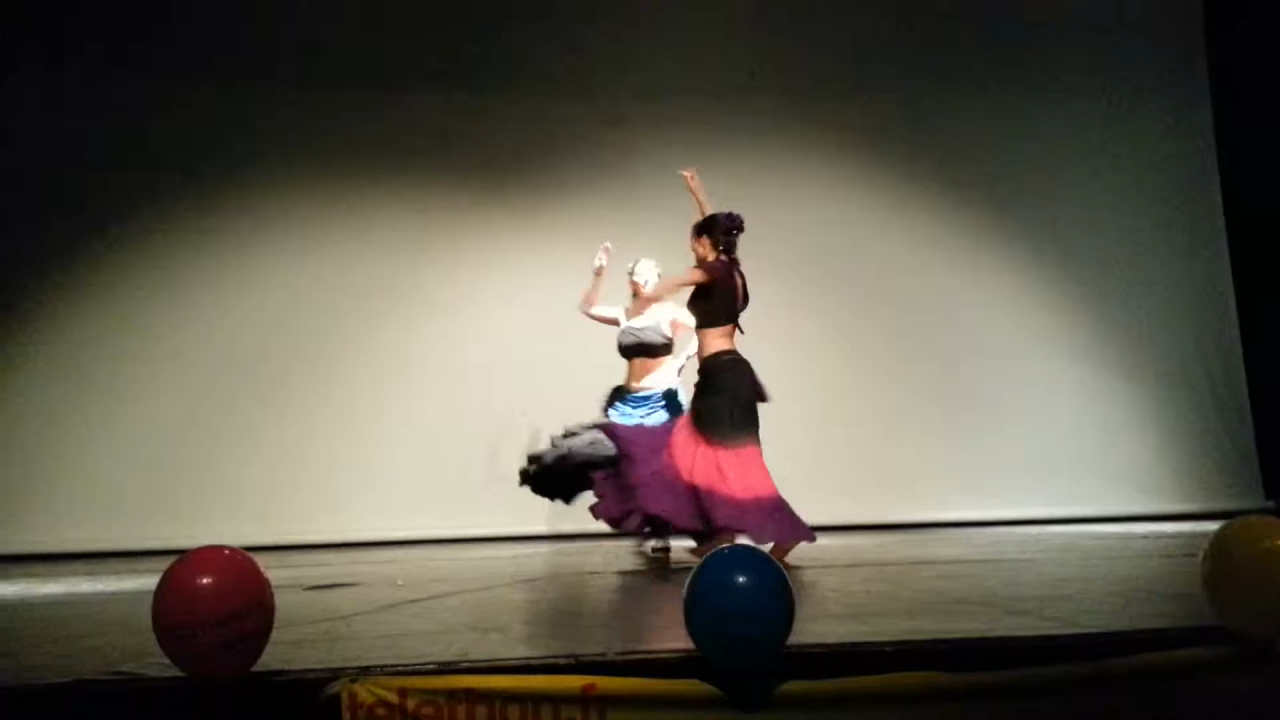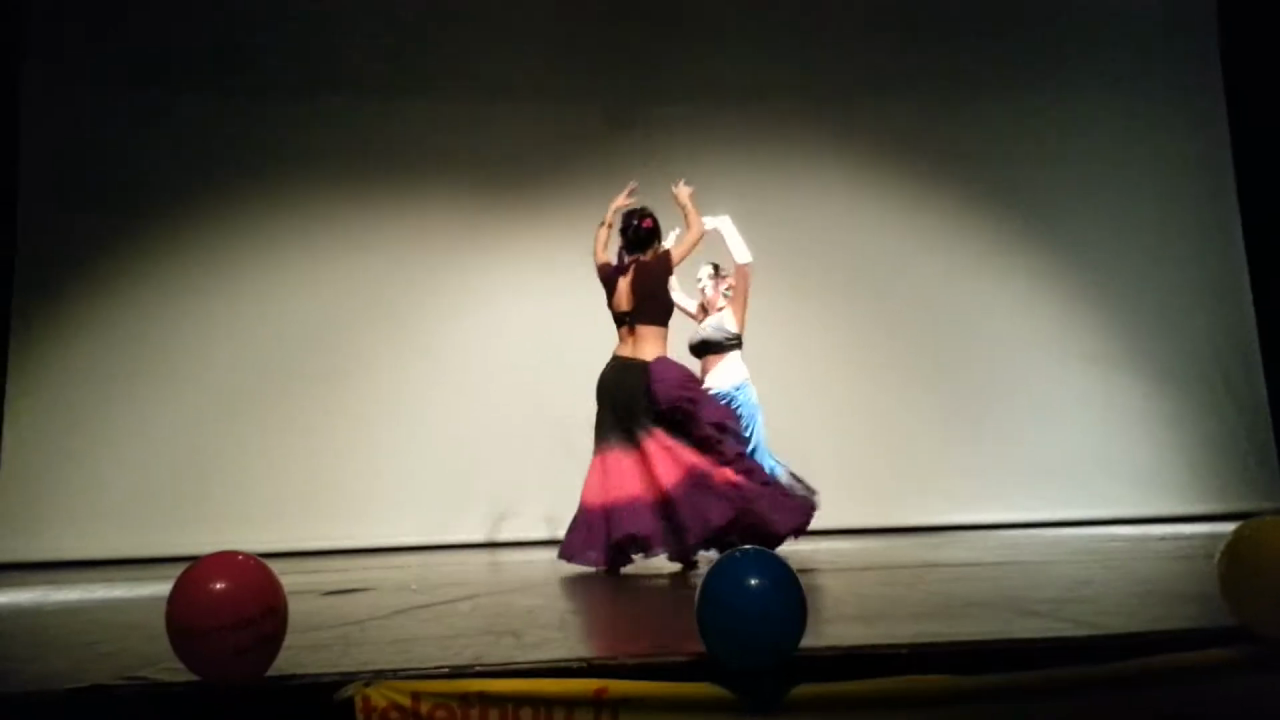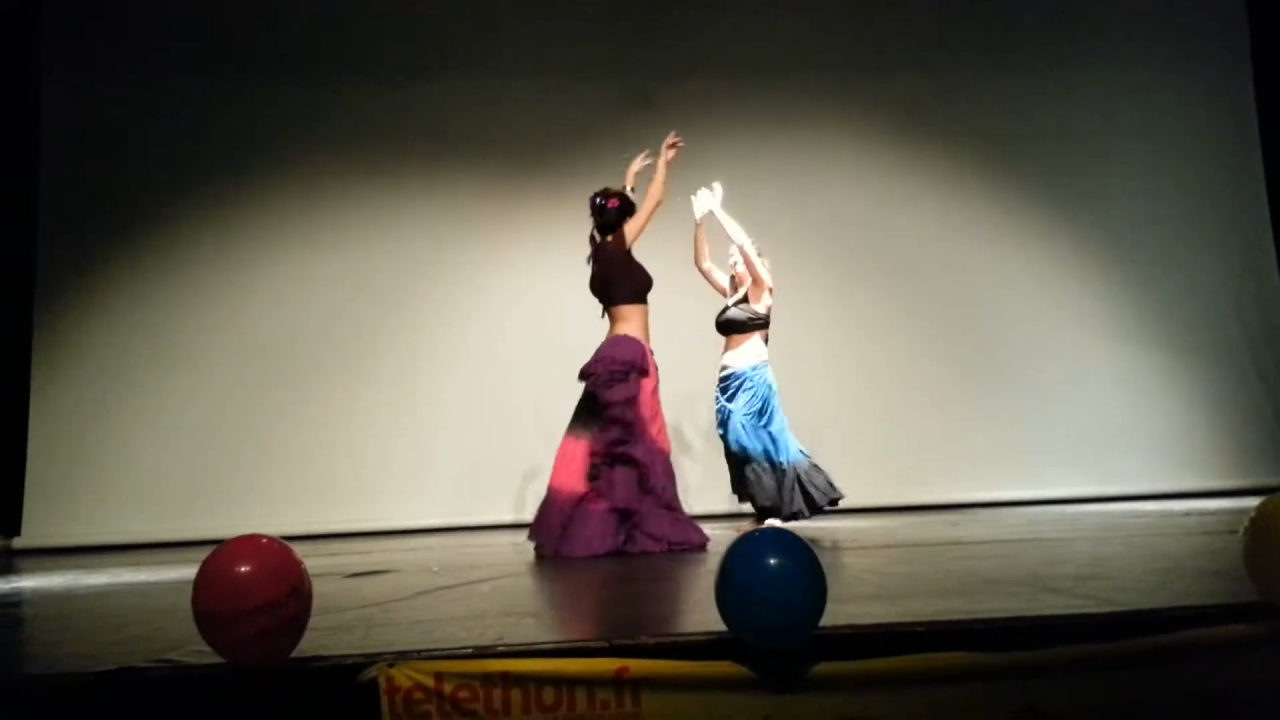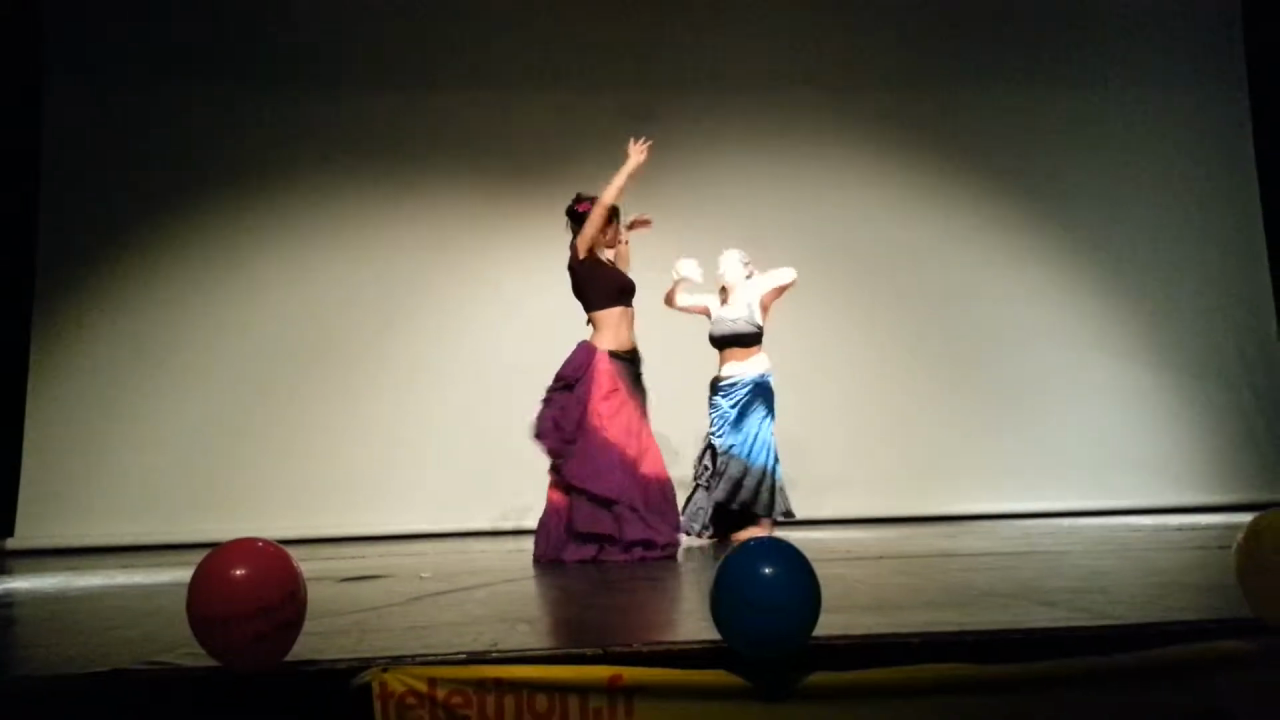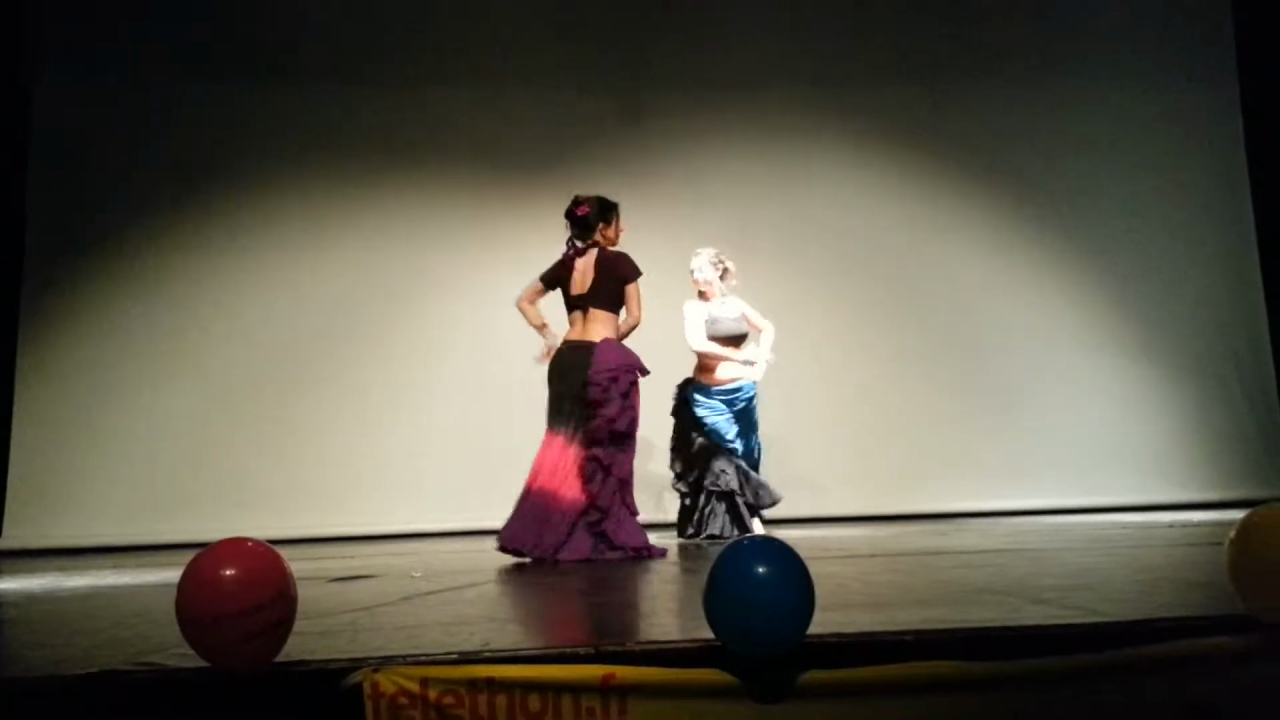
dt=0.7s
person 1, frame 1
left shoulder: (715, 270)
right shoulder: (730, 269)
left elbow: (674, 282)
right elbow: (712, 228)
right wrist: (698, 193)
left hip: (723, 373)
right hip: (719, 373)
left knee: (730, 458)
right knee: (700, 453)
left ankle: (782, 534)
right ankle: (722, 534)
person 1, frame 2
left shoulder: (613, 272)
right shoulder: (655, 270)
left elbow: (599, 254)
right elbow: (697, 232)
left wrist: (611, 213)
right wrist: (685, 200)
left hip: (616, 376)
right hip: (652, 378)
left knee: (616, 464)
right knee: (684, 451)
left ankle: (604, 550)
person 1, frame 3
left shoulder: (604, 253)
right shoulder: (614, 252)
left elbow: (617, 218)
right elbow: (653, 202)
left wrist: (630, 177)
right wrist: (663, 161)
left hip: (615, 356)
right hip: (627, 356)
left knee: (607, 446)
right knee: (630, 445)
left ankle: (590, 532)
right ankle: (646, 534)
person 1, frame 4
left shoulder: (601, 264)
right shoulder: (581, 258)
right elbow: (599, 205)
left wrist: (626, 233)
right wrist: (632, 165)
left hip: (626, 365)
right hip: (601, 365)
left knee: (627, 451)
right knee: (604, 451)
left ankle: (613, 538)
right ankle: (594, 540)
person 1, frame 5
left shoulder: (565, 264)
right shoulder: (619, 262)
left elbow: (524, 301)
right elbow: (633, 318)
left wrist: (548, 336)
left hip: (568, 358)
right hip: (604, 359)
left knee: (568, 448)
right knee: (603, 447)
left ankle: (555, 537)
right ankle: (593, 539)
person 2, frame 1
left shoulder: (671, 312)
right shoulder: (626, 315)
left elbow: (696, 338)
right elbow: (587, 308)
left wrist: (678, 361)
right wrist: (598, 274)
left hip: (661, 402)
right hip: (628, 403)
left knee: (661, 463)
left ankle: (662, 534)
person 2, frame 2
left shoulder: (733, 311)
right shoulder: (703, 316)
left elbow: (743, 263)
right elbow: (677, 296)
left wrist: (725, 226)
left hip: (736, 397)
person 2, frame 3
left shoulder: (761, 290)
right shoulder: (731, 291)
left elbow: (743, 243)
right elbow: (702, 263)
left wrist: (719, 210)
right wrist: (700, 221)
left hip: (752, 378)
right hip: (730, 381)
left knee: (755, 442)
right knee: (742, 446)
left ankle: (777, 511)
right ankle: (765, 512)
person 2, frame 4
left shoulder: (757, 299)
right shoulder: (714, 305)
left elbow: (789, 276)
right elbow: (673, 302)
left wrist: (757, 285)
right wrist: (681, 278)
left hip: (754, 388)
right hip: (724, 393)
left knee: (749, 448)
right knee: (724, 454)
left ankle: (762, 521)
right ankle: (727, 524)
person 2, frame 5
left shoulder: (737, 304)
right shoulder: (694, 307)
left elbow: (767, 329)
right elbow: (697, 345)
left wrist: (758, 363)
right wrist: (741, 356)
left hip: (742, 393)
right hip: (706, 397)
left knee: (745, 454)
right knee: (717, 457)
left ankle: (749, 518)
